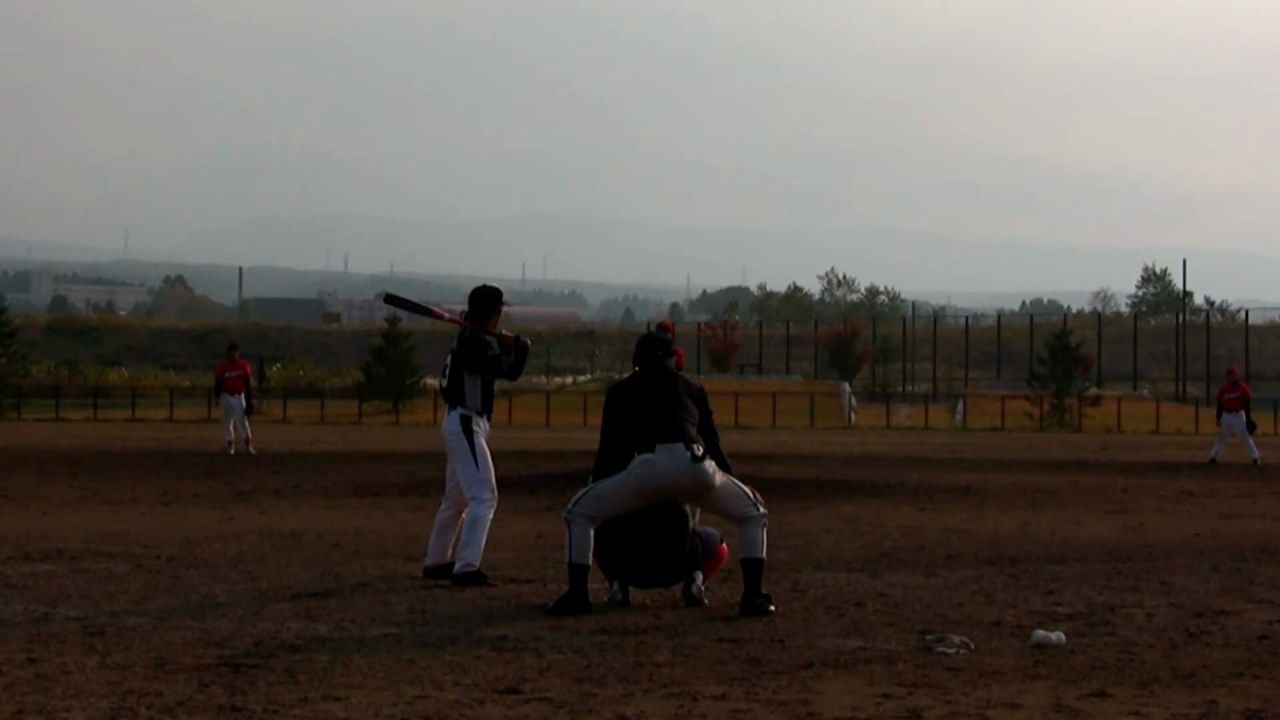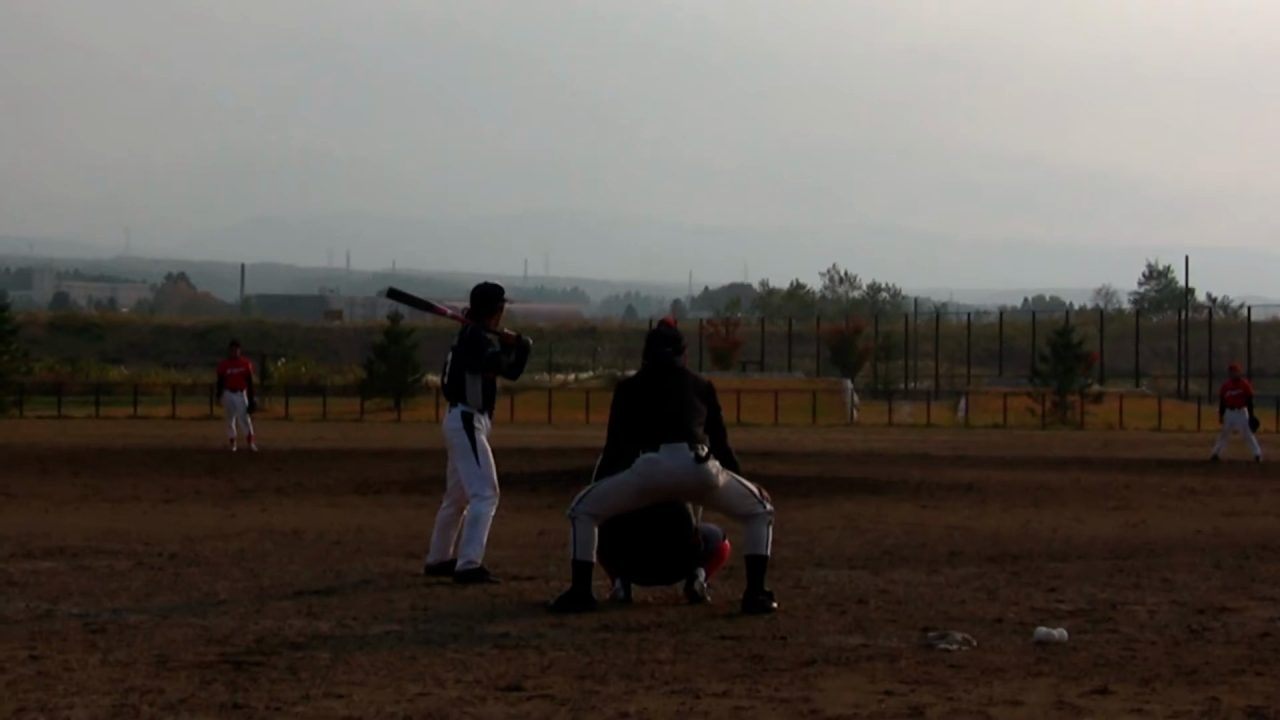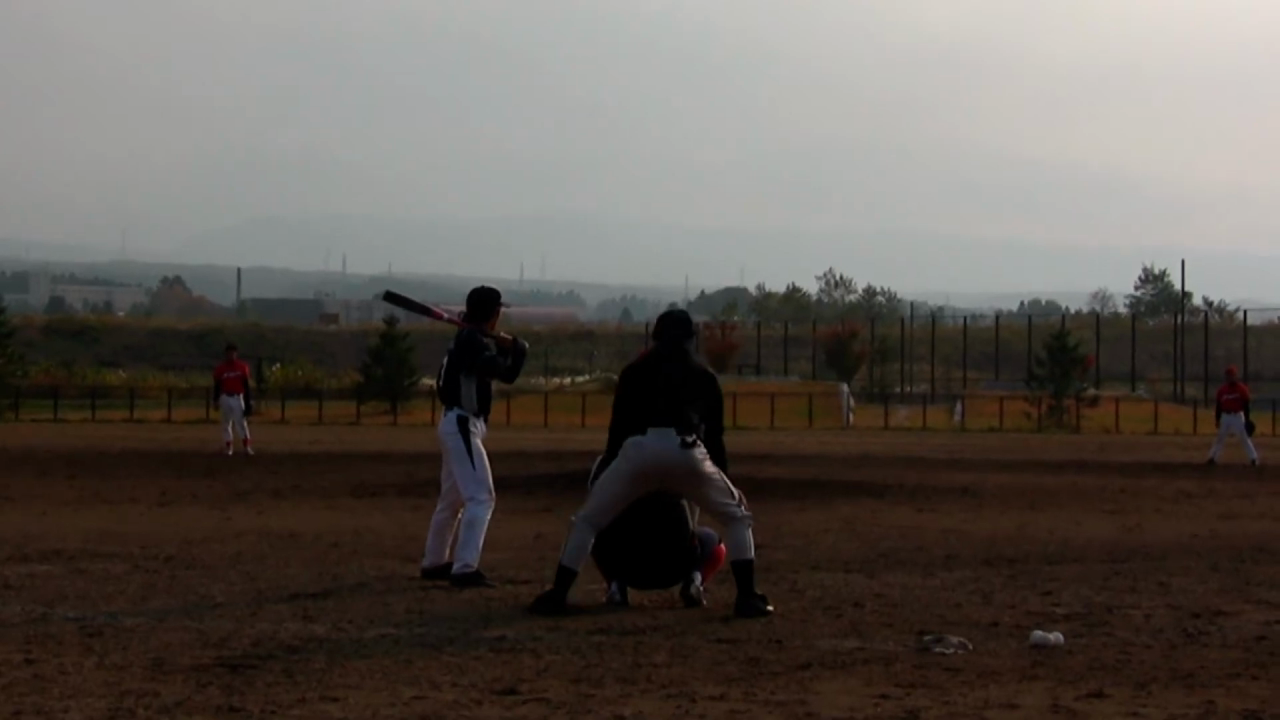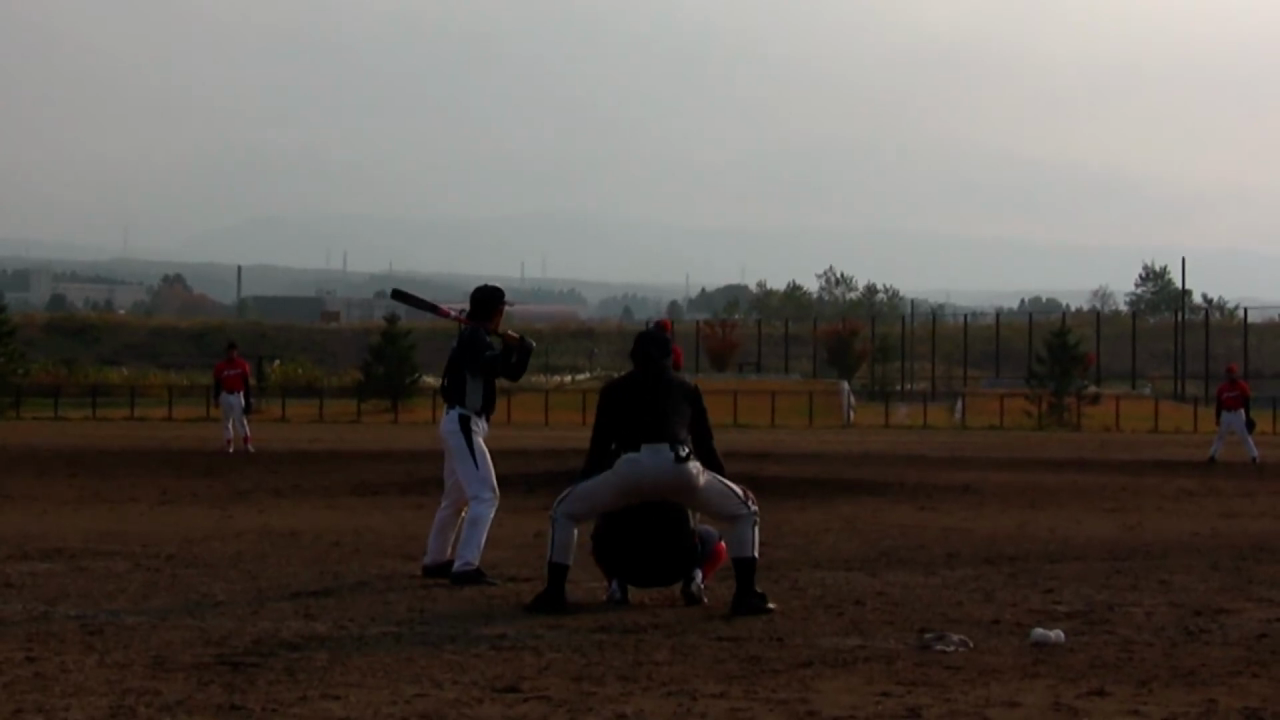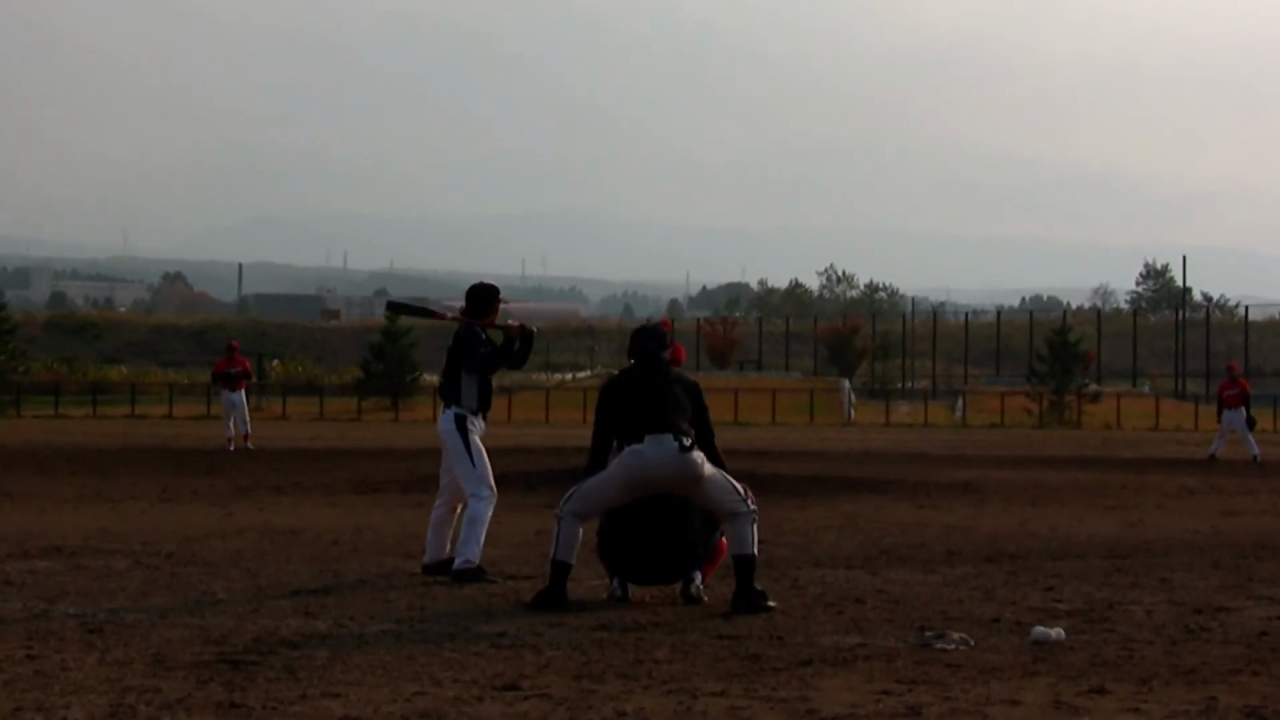
dt=1s
person 1, frame 1
left shoulder: (470, 338)
right shoulder: (474, 339)
left elbow: (511, 372)
right elbow: (500, 368)
left wrist: (515, 345)
right wrist: (509, 346)
left hip: (462, 423)
right hip: (466, 424)
left knee: (456, 498)
right knee: (483, 496)
left ankle: (437, 562)
right ankle: (466, 568)
person 1, frame 2
left shoulder: (472, 336)
right shoulder: (475, 337)
left elbow: (511, 371)
right elbow: (502, 367)
left wrist: (516, 344)
right wrist: (512, 345)
left hip: (463, 420)
right hip: (467, 421)
left knee: (458, 495)
right knee: (485, 493)
left ankle: (439, 559)
right ankle: (468, 566)
person 1, frame 3
left shoulder: (469, 339)
right shoulder: (472, 340)
left elbow: (507, 374)
right elbow: (499, 371)
left wrist: (511, 347)
right wrist: (509, 348)
left hip: (458, 424)
right hip: (462, 425)
left knee: (452, 498)
right knee: (481, 497)
left ankle: (434, 563)
right ankle: (464, 569)
person 1, frame 4
left shoulder: (476, 338)
right shoulder: (474, 338)
left elbow: (513, 373)
right elbow: (493, 368)
left wrist: (520, 346)
right wrist: (510, 346)
left hip: (460, 423)
right hip: (463, 424)
left knee: (456, 497)
right knee: (485, 495)
left ankle: (435, 560)
right ankle: (465, 567)
person 1, frame 5
left shoulder: (478, 337)
right shoulder: (468, 335)
left elbow: (514, 363)
right elbow: (486, 365)
left wrist: (524, 337)
right wrist: (509, 339)
left hip: (459, 422)
right hip: (460, 422)
left knee: (452, 495)
right knee: (483, 493)
left ankle: (434, 559)
right ankle: (465, 565)
person 2, frame 1
left shoulder: (622, 391)
right shoulder: (691, 389)
left elbow: (609, 447)
right elbow: (711, 441)
left wrist: (595, 483)
right wrist: (729, 479)
left hip: (646, 468)
right hip: (695, 467)
left knee: (579, 513)
right knee: (753, 512)
left ankle: (577, 595)
right ankle: (753, 596)
person 2, frame 2
left shoulder: (630, 387)
right shoulder: (700, 385)
left elbow: (615, 445)
right elbow: (719, 441)
left wrist: (601, 482)
right wrist: (737, 478)
left hip: (648, 469)
right hip: (699, 467)
left knee: (583, 511)
right knee: (759, 510)
left ankle: (580, 593)
right ankle: (755, 594)
person 2, frame 3
left shoulder: (635, 371)
right shoulder: (703, 375)
left elbow: (618, 427)
right elbow: (715, 434)
left wrist: (610, 468)
right wrist: (722, 476)
left hip: (639, 450)
right hip: (687, 452)
left knee: (588, 520)
right knee: (736, 515)
left ankle: (557, 596)
right ankle: (747, 597)
person 2, frame 4
left shoulder: (615, 389)
right shoulder: (685, 388)
left elbow: (599, 446)
right elbow: (705, 444)
left wrist: (584, 485)
right wrist: (722, 481)
left hip: (630, 468)
right hip: (680, 467)
left knee: (564, 511)
right knee: (744, 509)
left ankle: (554, 593)
right ankle: (746, 595)
person 2, frame 5
left shoulder: (615, 385)
right shoulder: (685, 383)
left elbow: (601, 444)
right elbow: (707, 439)
left wrist: (588, 484)
right wrist: (725, 477)
left hip: (635, 461)
right hip: (684, 458)
left knee: (571, 510)
right knee: (742, 508)
left ankle: (556, 591)
right ankle: (746, 592)
